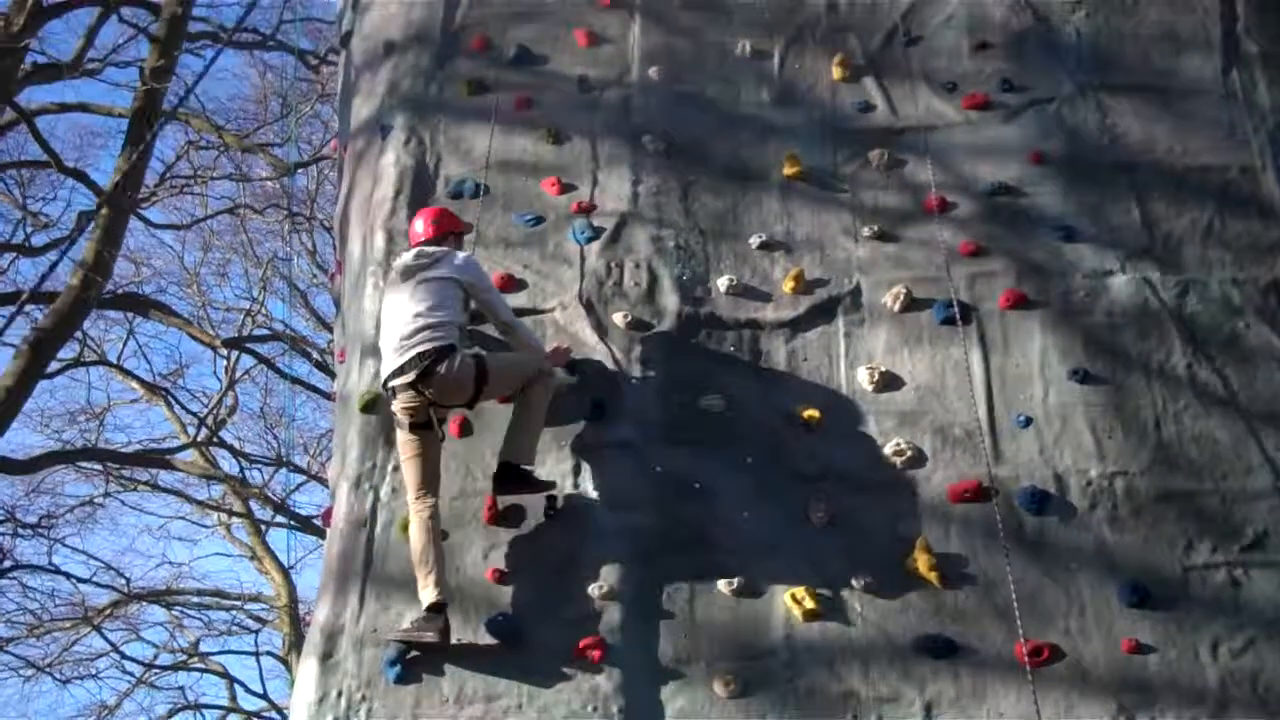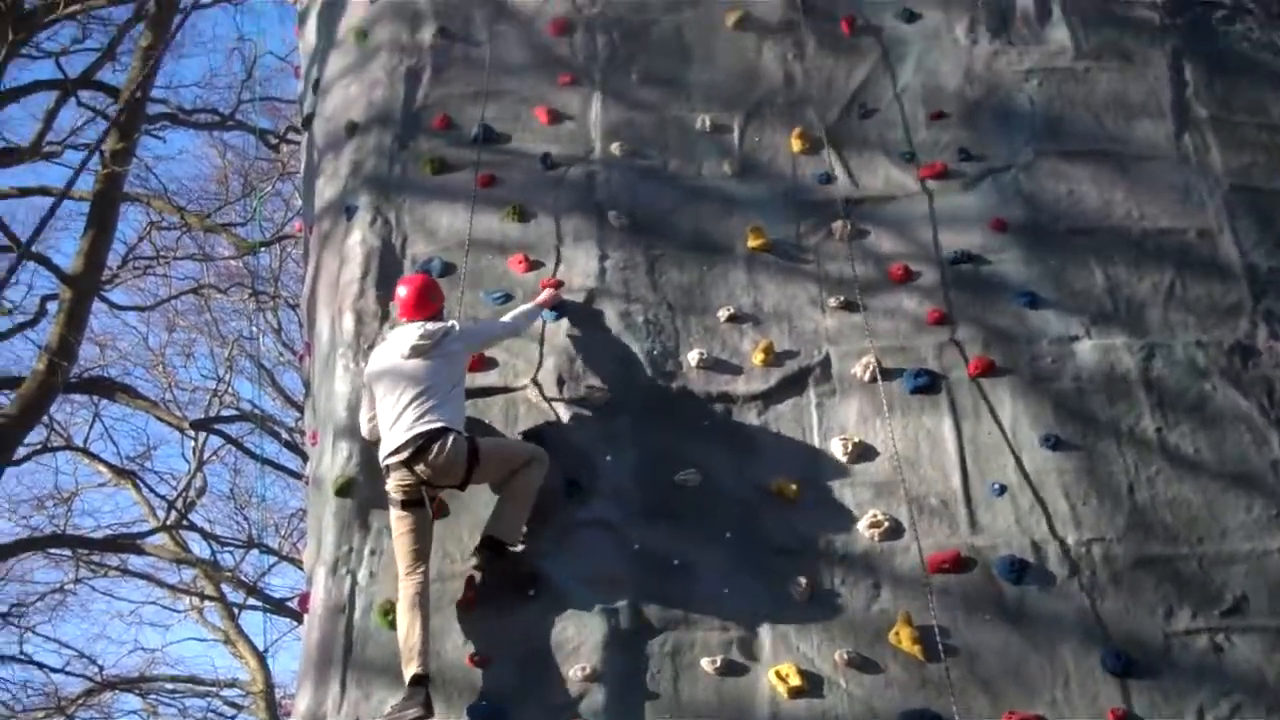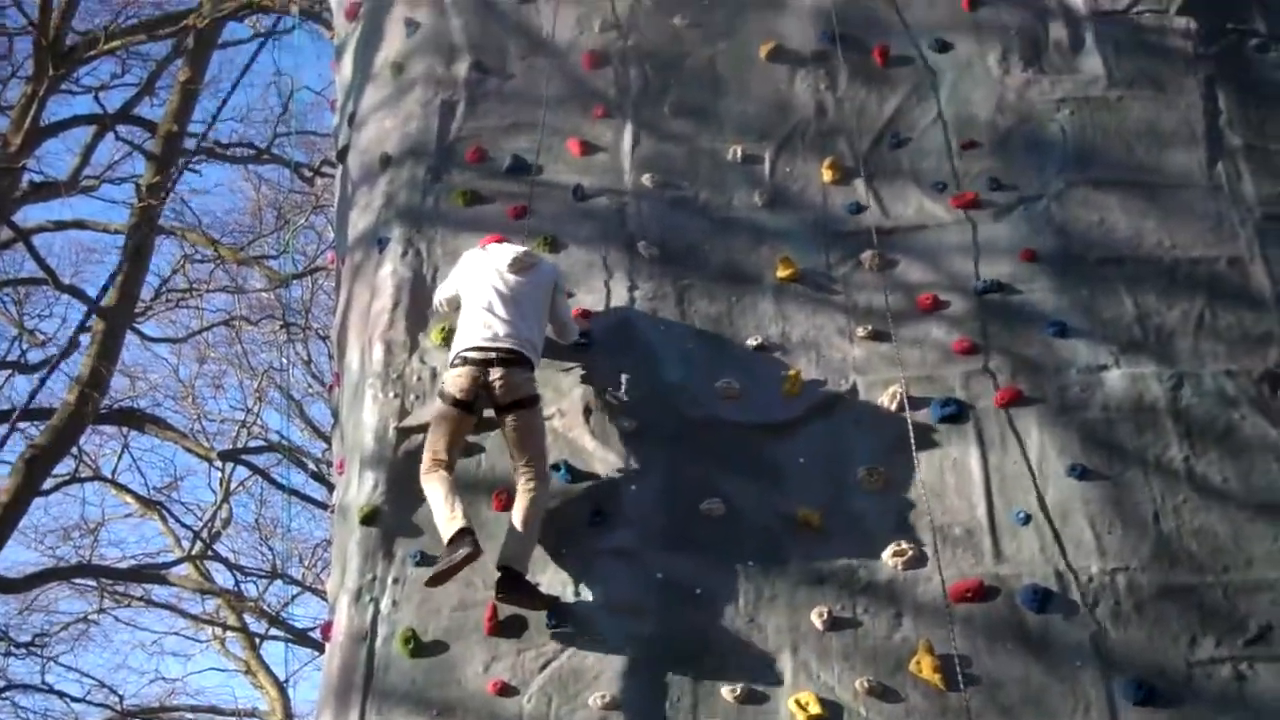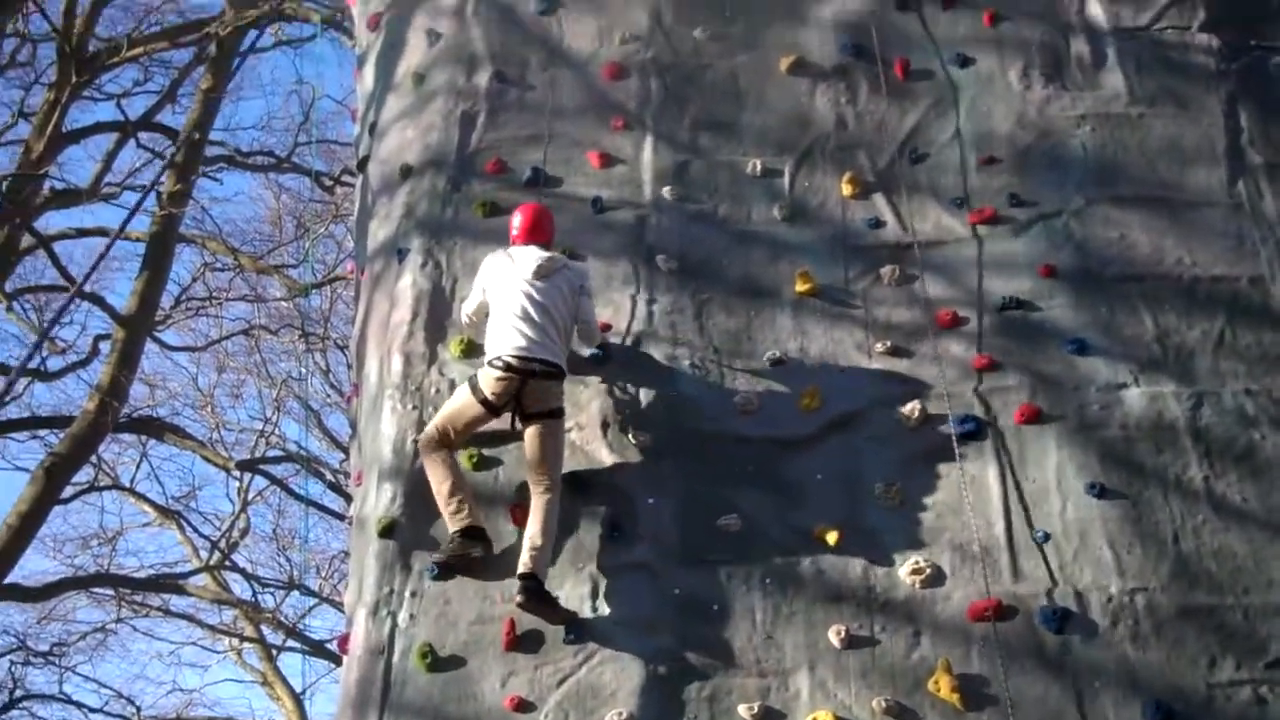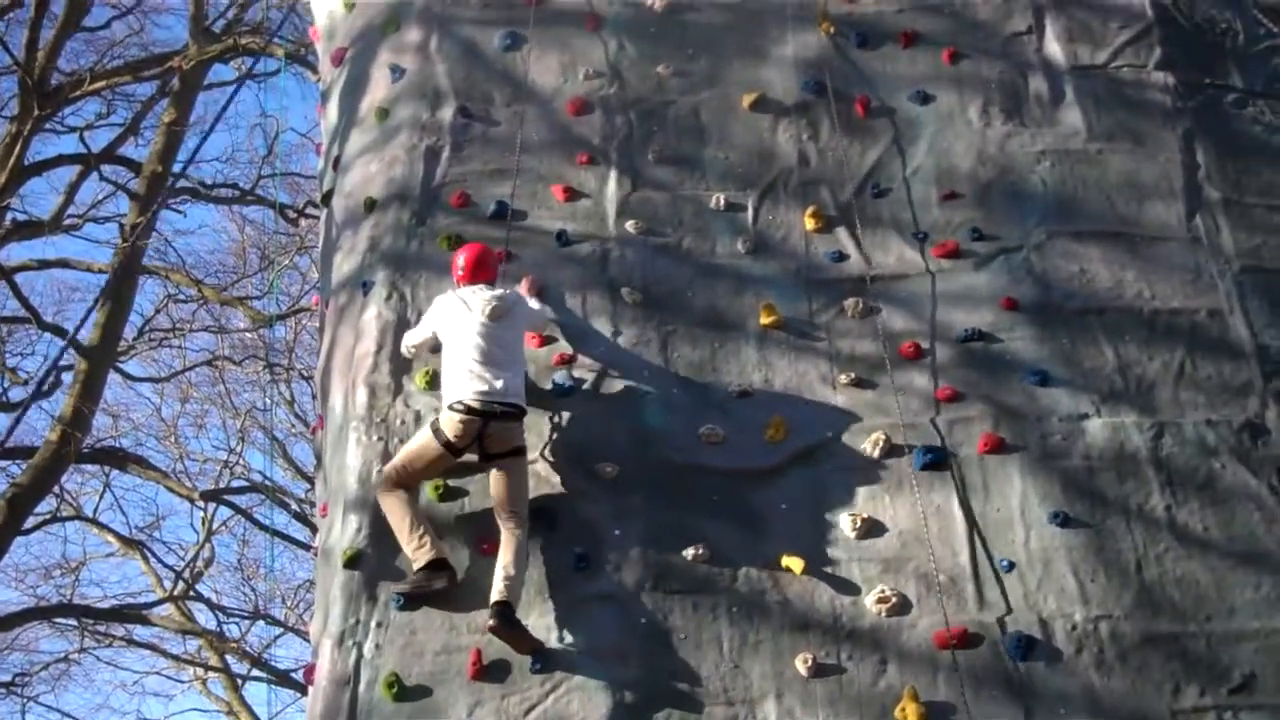
dt=1s
person 1, frame 1
left shoulder: (395, 280)
right shoulder: (458, 263)
right elbow: (504, 320)
right wrist: (546, 354)
left hip: (401, 391)
right hip: (443, 369)
left knee: (422, 503)
right knee: (539, 371)
left ankle: (433, 611)
right ankle: (511, 470)
person 1, frame 2
left shoulder: (379, 355)
right shoulder: (452, 336)
left elbow: (368, 429)
right elbow: (508, 326)
right wrist: (540, 303)
left hip: (397, 471)
right hip: (442, 451)
left knee: (411, 579)
right knee: (534, 458)
right ankle: (496, 547)
person 1, frame 3
left shoulder: (474, 257)
right shoulder: (548, 270)
left elbow: (441, 301)
right elbow: (568, 334)
right wrist: (578, 324)
left hip: (466, 366)
right hip: (514, 371)
left knee: (435, 467)
right knee: (532, 477)
left ankle: (459, 537)
right ankle: (510, 574)
person 1, frame 4
left shoulder: (495, 262)
right shoulder: (574, 273)
left elbow: (469, 319)
right elbow: (590, 335)
right wrist: (599, 343)
left hip: (501, 371)
right hip: (547, 380)
left knee: (433, 443)
right knee: (545, 487)
left ankle: (468, 532)
right ankle: (531, 579)
person 1, frame 5
left shoulder: (446, 304)
right shoulder: (514, 303)
left elbow: (409, 346)
right elbow: (542, 321)
left hip: (460, 414)
right hip: (507, 420)
left knee: (391, 482)
right knee: (513, 522)
left ankle: (431, 564)
right ankle: (503, 607)
